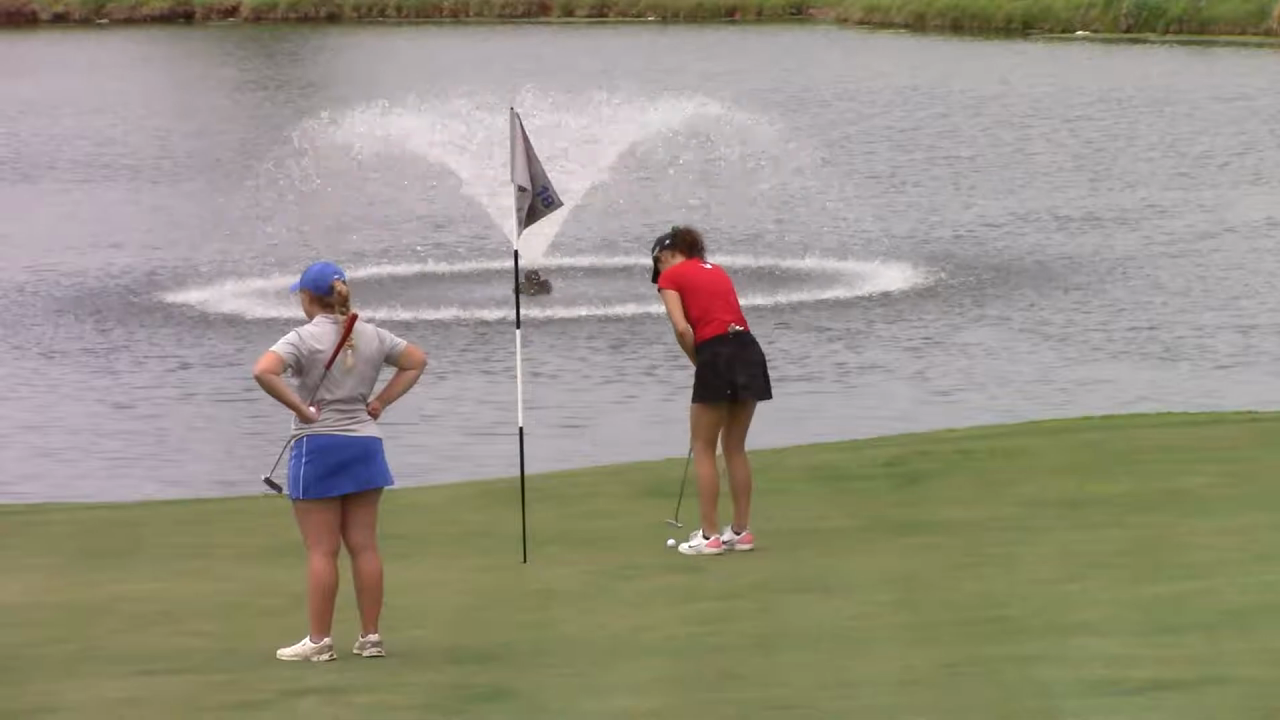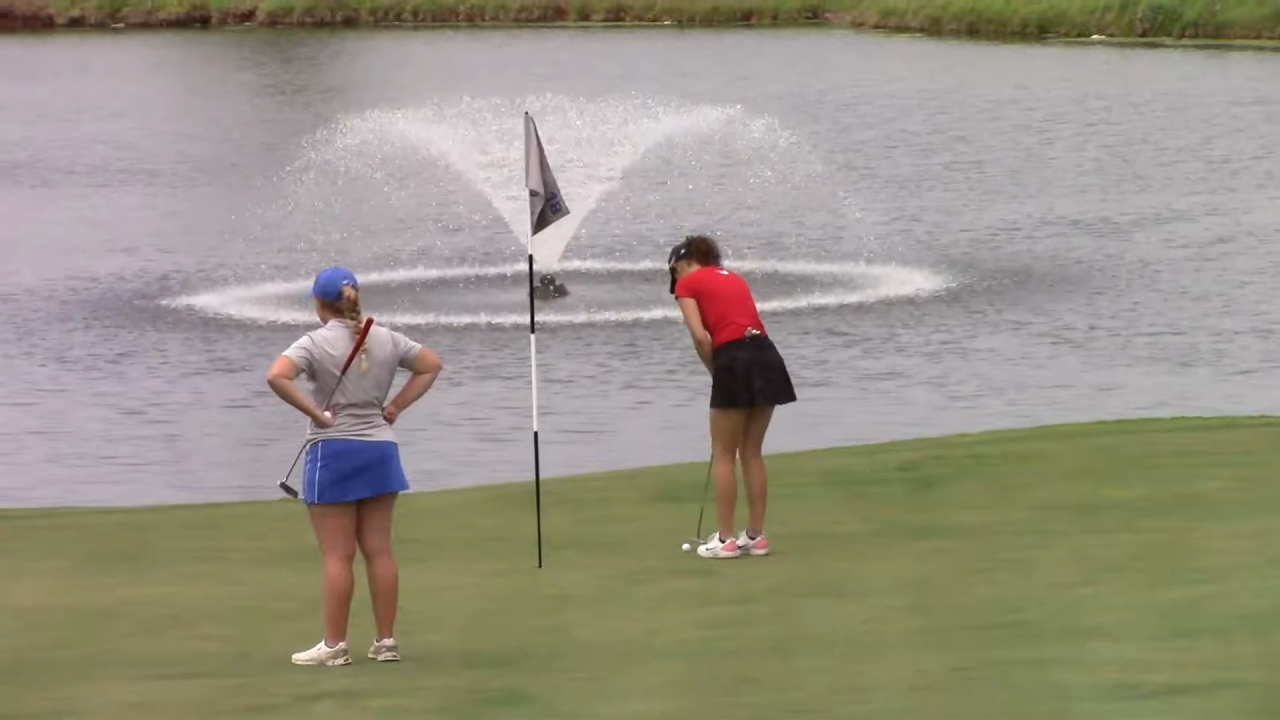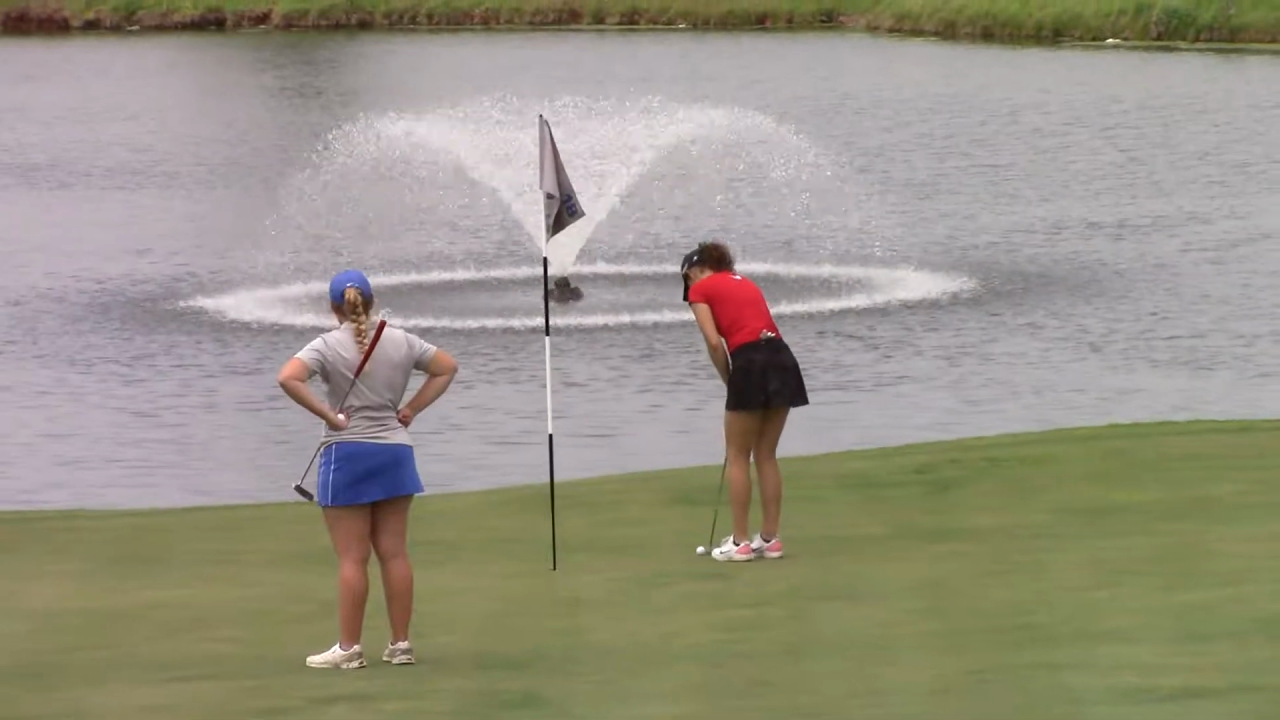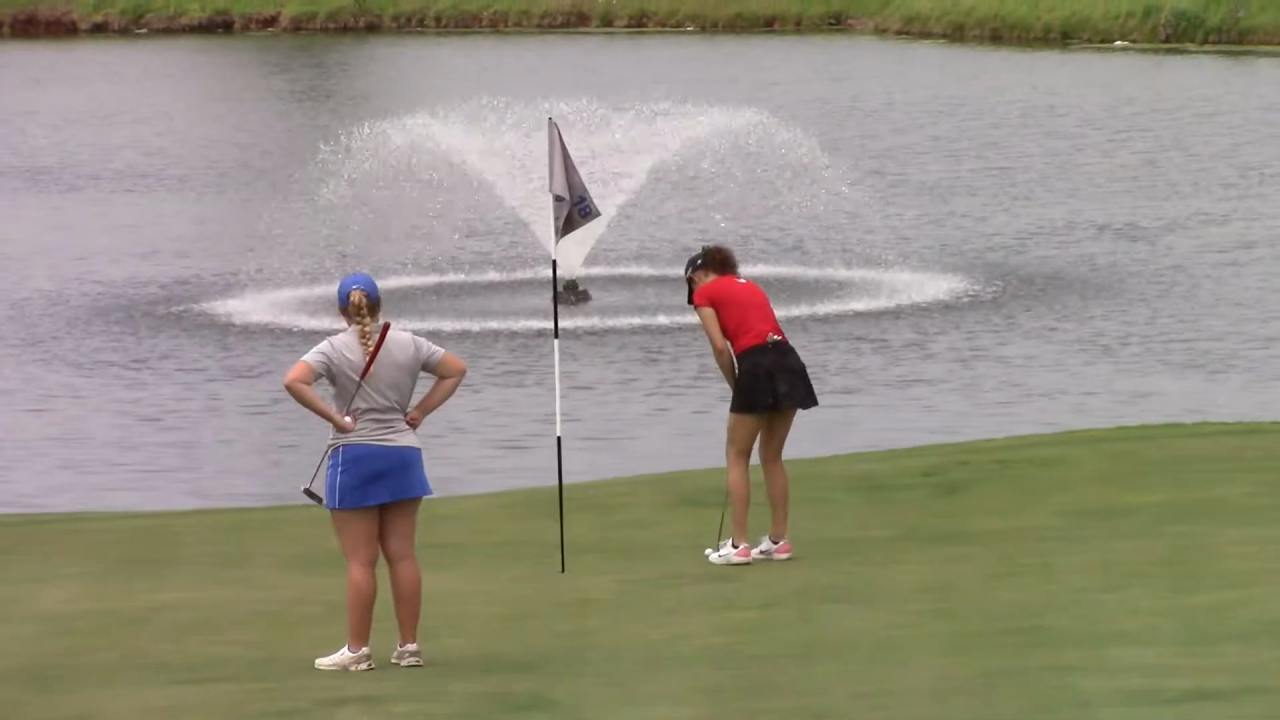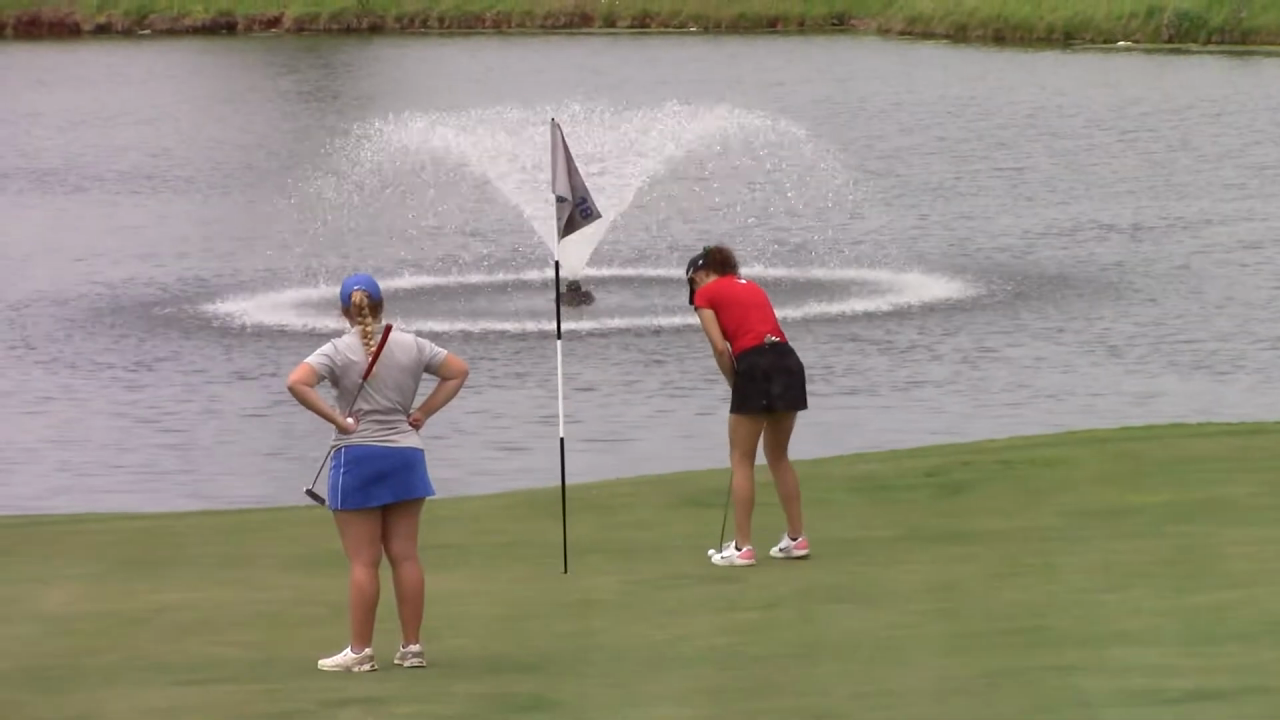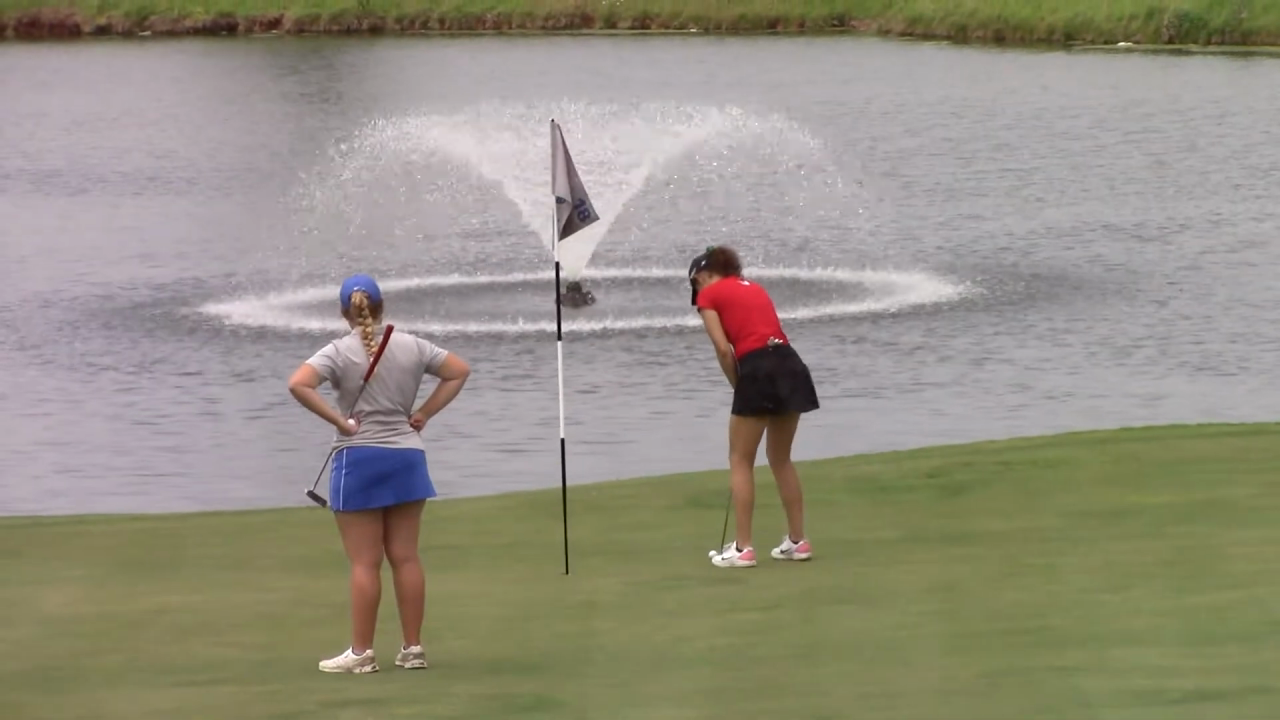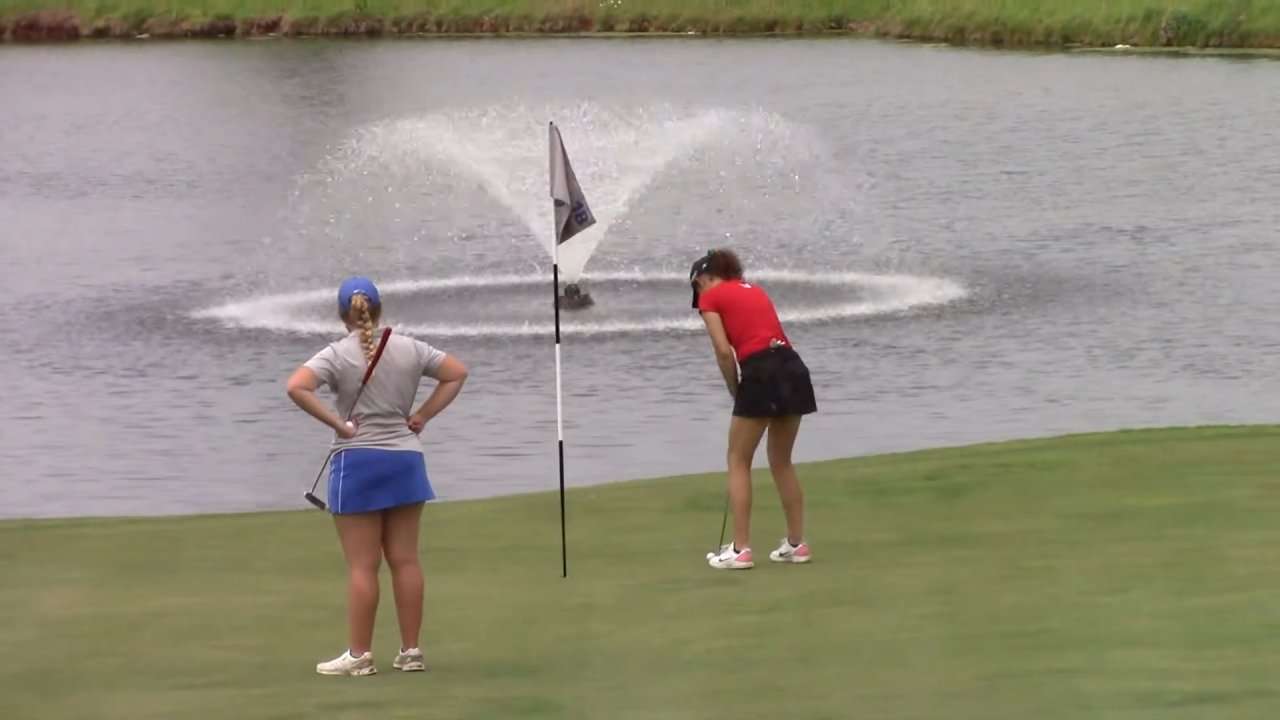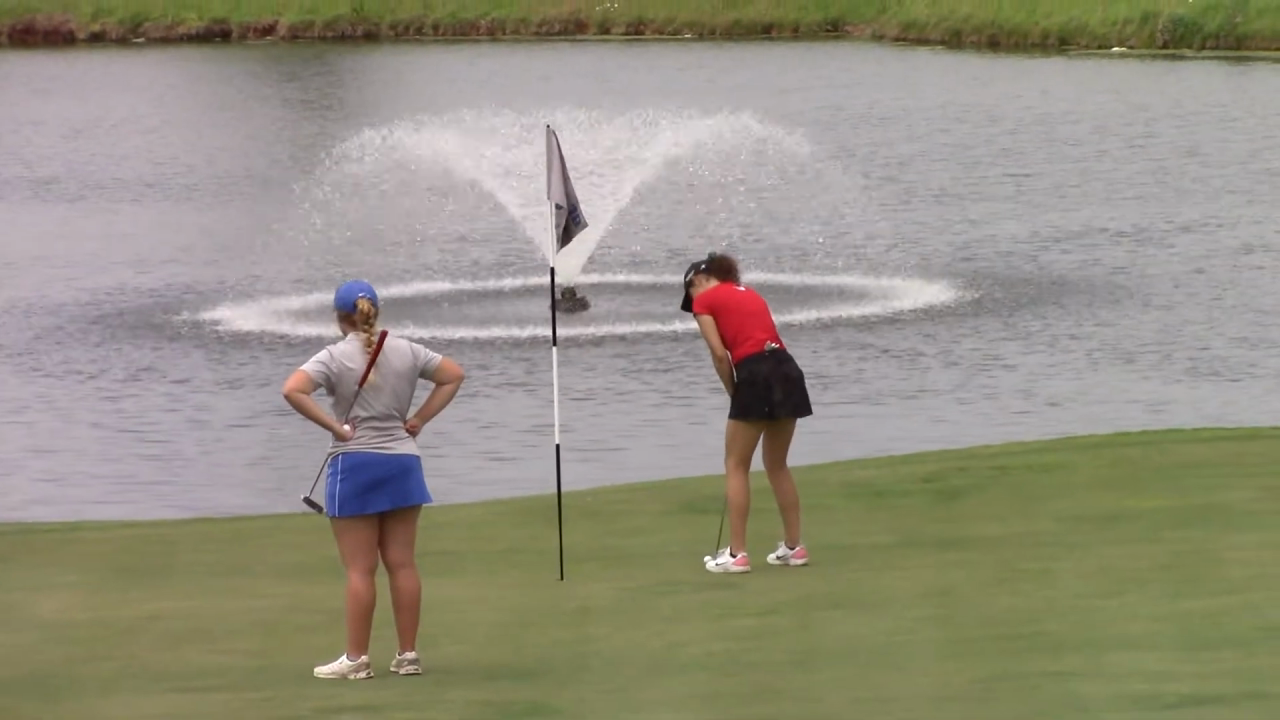
dt=0.3s
person 1, frame 1
left shoulder: (303, 338)
right shoulder: (372, 335)
left elbow: (263, 372)
right elbow: (417, 361)
left wrist: (300, 409)
right wrist: (381, 402)
left hip: (319, 448)
right hip: (365, 447)
left knee: (322, 551)
right knee: (363, 546)
left ankle: (319, 641)
right ankle: (370, 636)
person 1, frame 2
left shoulder: (316, 343)
right shoulder: (385, 339)
left elbow: (277, 377)
right elbow: (432, 365)
left wrist: (314, 414)
right wrist: (396, 406)
left hip: (333, 452)
right hip: (379, 451)
left knee: (337, 556)
right knee: (379, 551)
left ankle: (334, 645)
right ankle: (385, 641)
person 1, frame 3
left shoulder: (328, 345)
right shoulder: (401, 341)
left elbow: (288, 378)
right elbow: (448, 367)
left wrist: (328, 416)
right wrist: (413, 409)
left hip: (348, 456)
right hip: (395, 453)
left knee: (352, 559)
right knee: (394, 553)
left ankle: (349, 648)
right ankle: (401, 644)
person 1, frame 4
left shoulder: (334, 348)
right shoulder: (408, 343)
left elbow: (293, 381)
right elbow: (457, 369)
left wrist: (334, 418)
right wrist: (421, 411)
left hip: (355, 457)
right hip: (403, 456)
left knee: (360, 561)
right knee: (402, 556)
left ankle: (357, 650)
right ankle: (409, 646)
person 1, frame 5
left shoulder: (338, 350)
right shoulder: (411, 345)
left elbow: (296, 383)
right elbow: (460, 371)
left wrist: (337, 420)
right wrist: (424, 413)
left hip: (358, 459)
right hip: (406, 457)
left knee: (363, 562)
right knee: (405, 556)
left ankle: (360, 651)
right ankle: (412, 647)
person 1, frame 6
left shoulder: (339, 351)
right shoulder: (412, 346)
left elbow: (298, 384)
right elbow: (460, 371)
left wrist: (339, 421)
right wrist: (425, 413)
left hip: (359, 460)
right hip: (407, 458)
left knee: (364, 563)
right knee: (405, 558)
left ankle: (361, 653)
right ankle: (413, 648)
person 1, frame 7
left shoulder: (337, 354)
right shoulder: (410, 348)
left elbow: (296, 387)
right elbow: (458, 373)
left wrist: (338, 424)
right wrist: (423, 415)
left hip: (358, 462)
right hip: (405, 460)
left knee: (362, 566)
right knee: (405, 560)
left ankle: (359, 654)
right ankle: (411, 650)
person 1, frame 8
left shoulder: (334, 356)
right shoulder: (406, 350)
left elbow: (292, 390)
right elbow: (454, 375)
left wrist: (334, 428)
right wrist: (421, 418)
left hip: (356, 466)
right hip: (403, 463)
left knee: (360, 569)
right knee: (402, 564)
left ankle: (357, 659)
right ankle: (408, 654)
person 2, frame 1
left shoulder: (670, 276)
right shoulder: (717, 271)
left elbow: (682, 329)
left wrist: (699, 363)
right wrist: (705, 360)
left hip: (717, 357)
right hip: (749, 352)
left knee: (703, 449)
right knee: (735, 448)
left ankle: (710, 535)
right ankle: (740, 531)
person 2, frame 2
left shoulder: (686, 284)
right shoulder: (733, 278)
left elbow: (701, 337)
left wrist: (715, 374)
right wrist: (721, 373)
left hip: (735, 361)
right hip: (767, 357)
left knee: (724, 454)
right knee: (751, 452)
left ankle: (726, 539)
right ankle: (755, 536)
person 2, frame 3
left shoulder: (699, 289)
right shoulder: (746, 283)
left elbow: (715, 343)
left wrist: (728, 381)
right wrist: (735, 379)
left hip: (751, 364)
right hip: (782, 359)
left knee: (737, 457)
right knee: (765, 455)
left ankle: (740, 542)
right ankle: (770, 539)
person 2, frame 4
left shoulder: (704, 293)
right shoulder: (750, 285)
left elbow: (721, 347)
left wrist: (734, 385)
right wrist: (741, 384)
left hip: (757, 367)
right hip: (789, 362)
left knee: (737, 458)
right knee: (772, 457)
left ankle: (738, 545)
right ankle: (777, 540)
person 2, frame 5
left shoulder: (704, 294)
right shoulder: (751, 286)
left elbow: (721, 348)
left wrist: (735, 386)
right wrist: (740, 384)
left hip: (756, 368)
right hip: (788, 363)
left knee: (741, 460)
right knee: (778, 456)
left ankle: (742, 547)
right ankle: (796, 538)
person 2, frame 6
left shoulder: (707, 295)
right shoulder: (754, 287)
left elbow: (723, 349)
left wrist: (737, 387)
right wrist: (743, 385)
left hip: (758, 370)
right hip: (791, 366)
left knee: (740, 461)
right knee: (781, 460)
left ankle: (743, 548)
right ankle: (797, 541)
person 2, frame 7
left shoulder: (709, 297)
right shoulder: (754, 290)
left elbow: (725, 352)
left wrist: (735, 391)
right wrist: (743, 390)
left hip: (761, 373)
right hip: (793, 368)
left knee: (738, 462)
right knee: (781, 462)
left ankle: (740, 549)
right ankle: (796, 544)
person 2, frame 8
left shoulder: (704, 300)
right shoulder: (749, 293)
left elbow: (720, 354)
left wrist: (733, 393)
right wrist: (740, 393)
left hip: (757, 376)
right hip: (787, 371)
left knee: (736, 466)
right knee: (776, 465)
left ankle: (737, 554)
right ankle: (794, 546)
